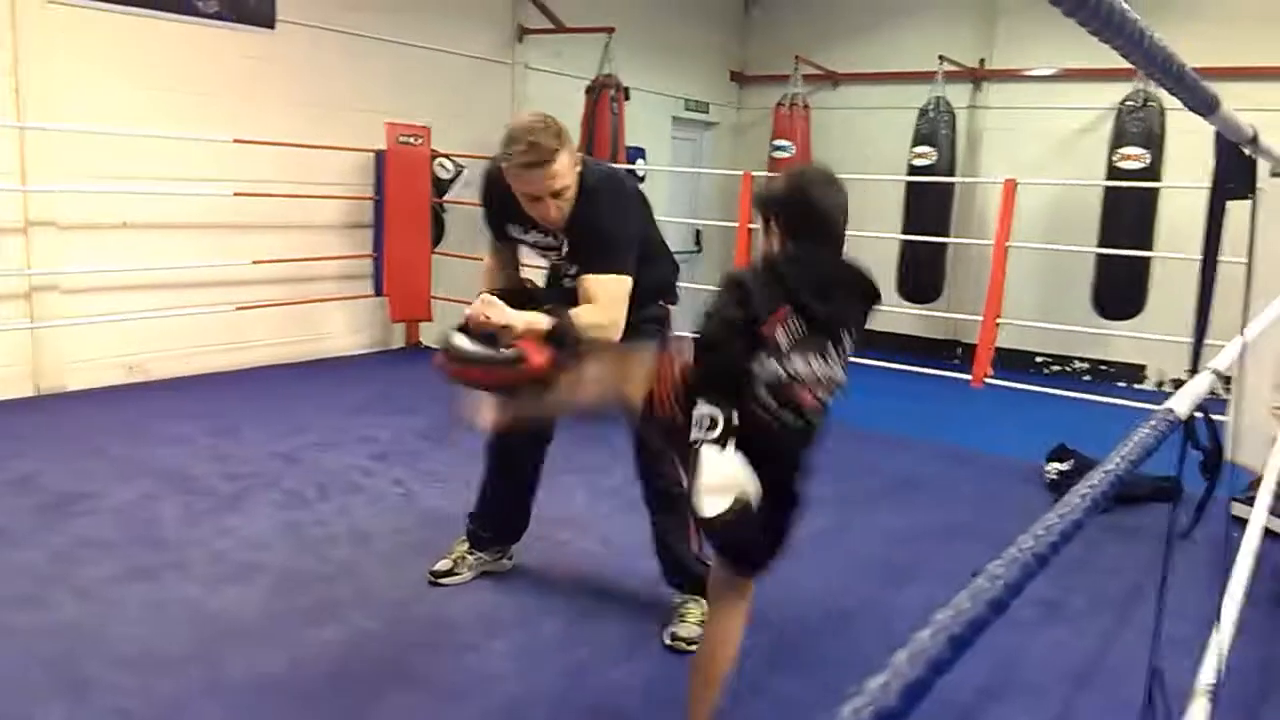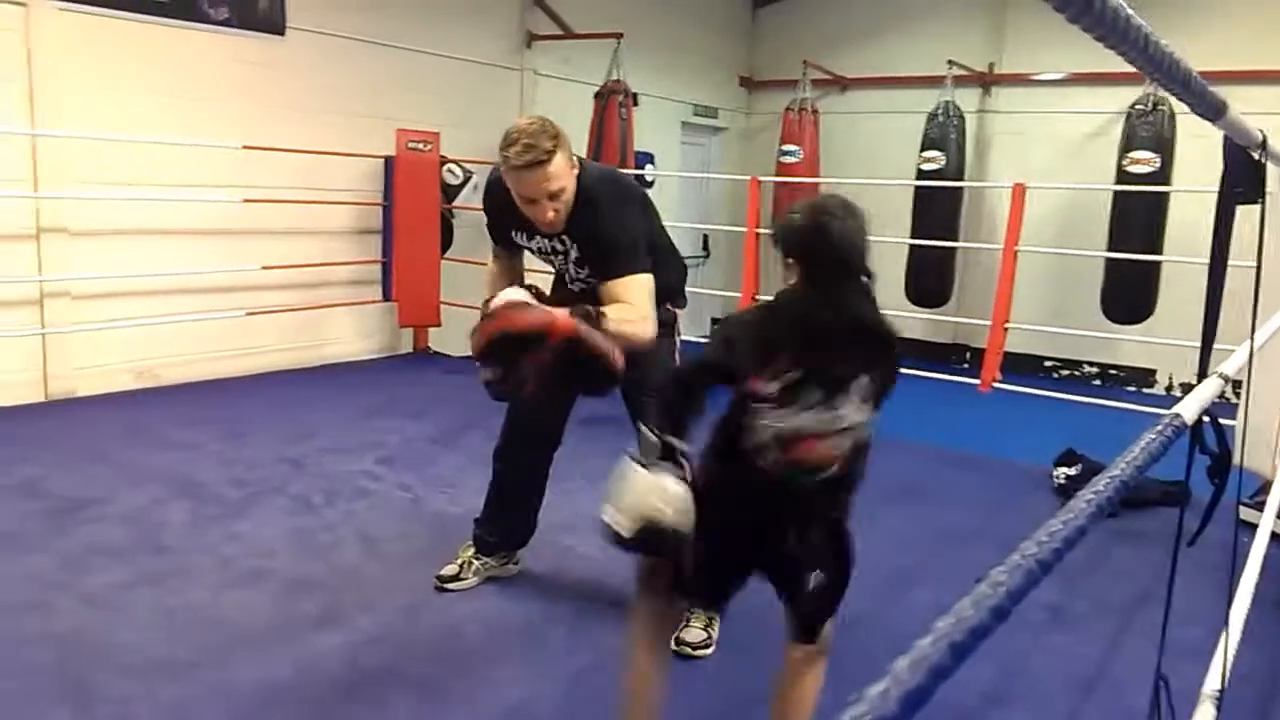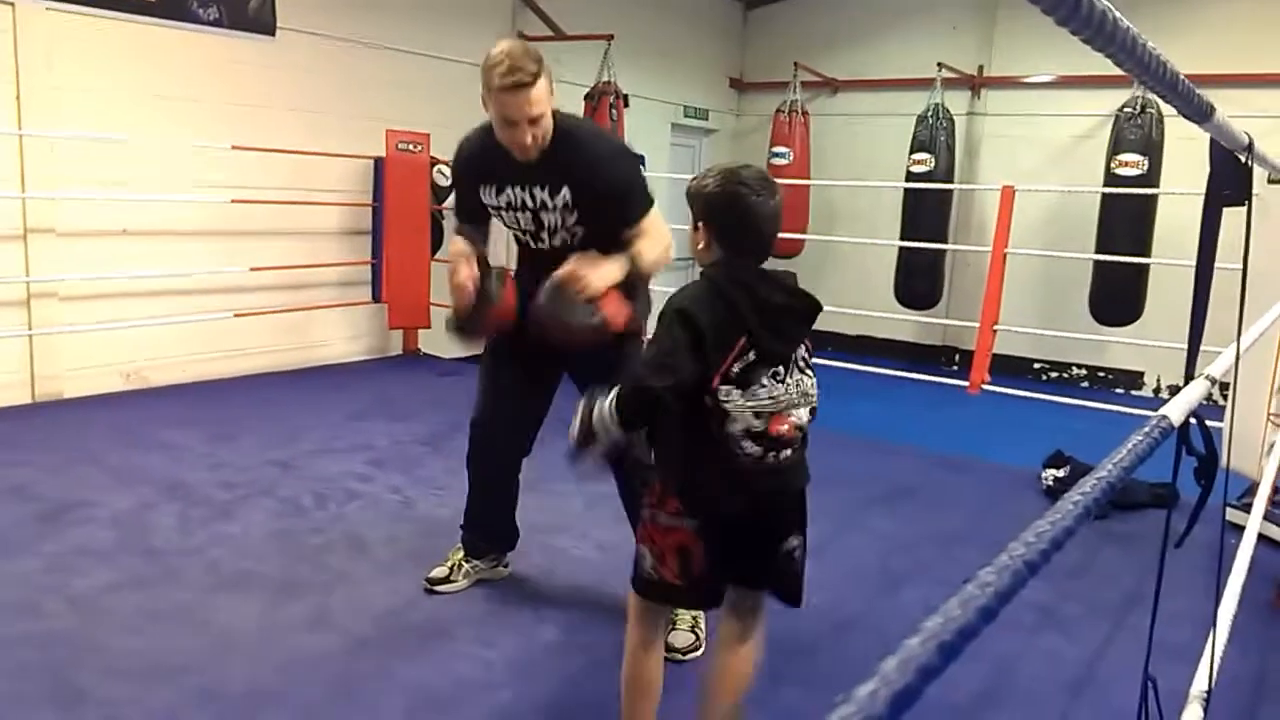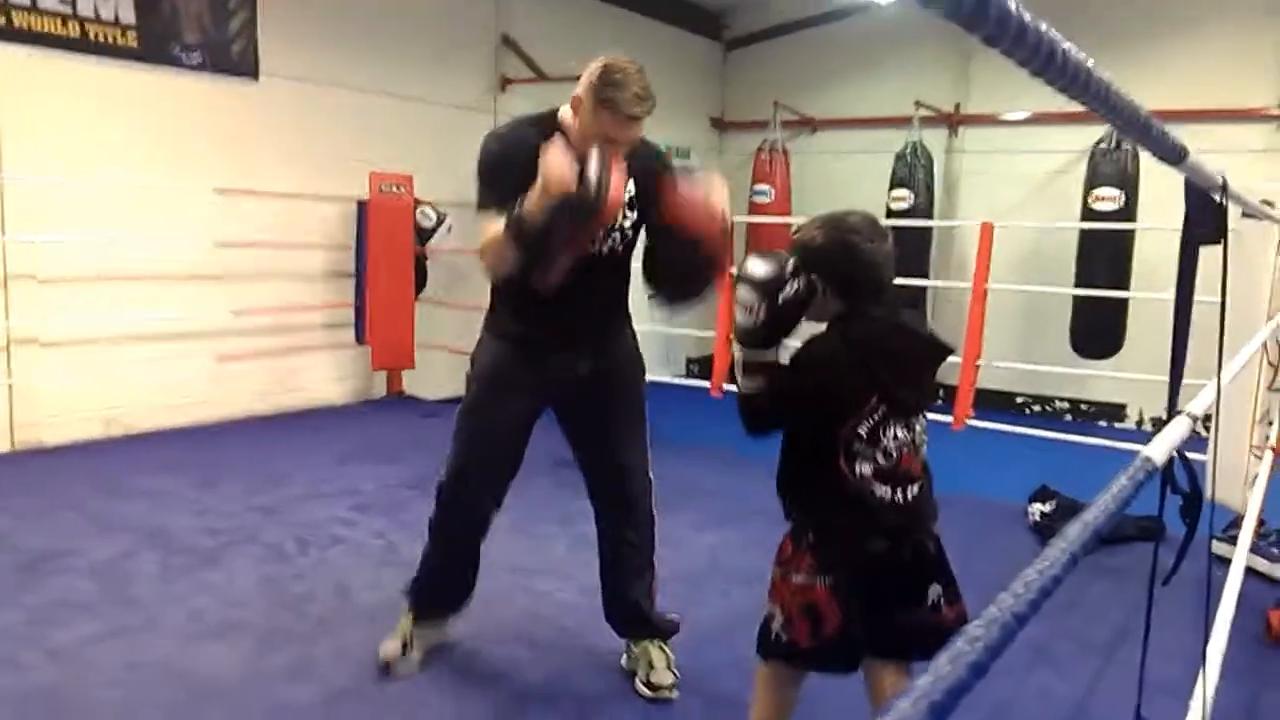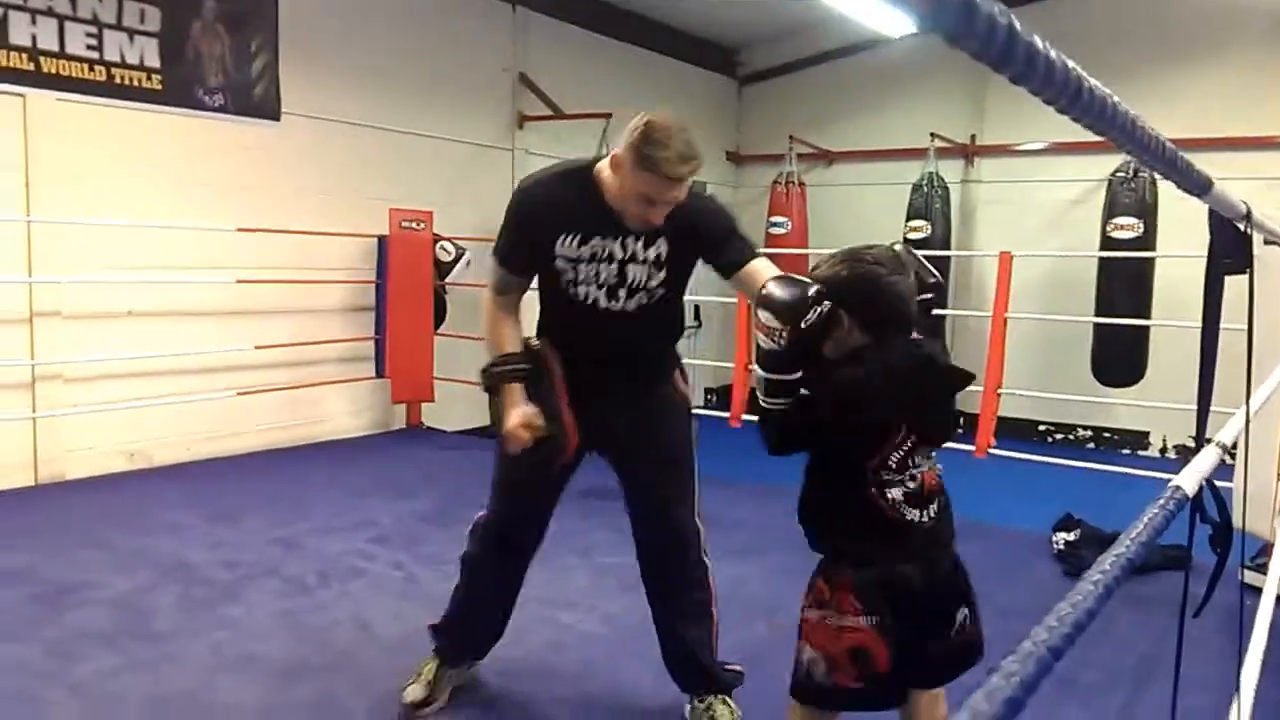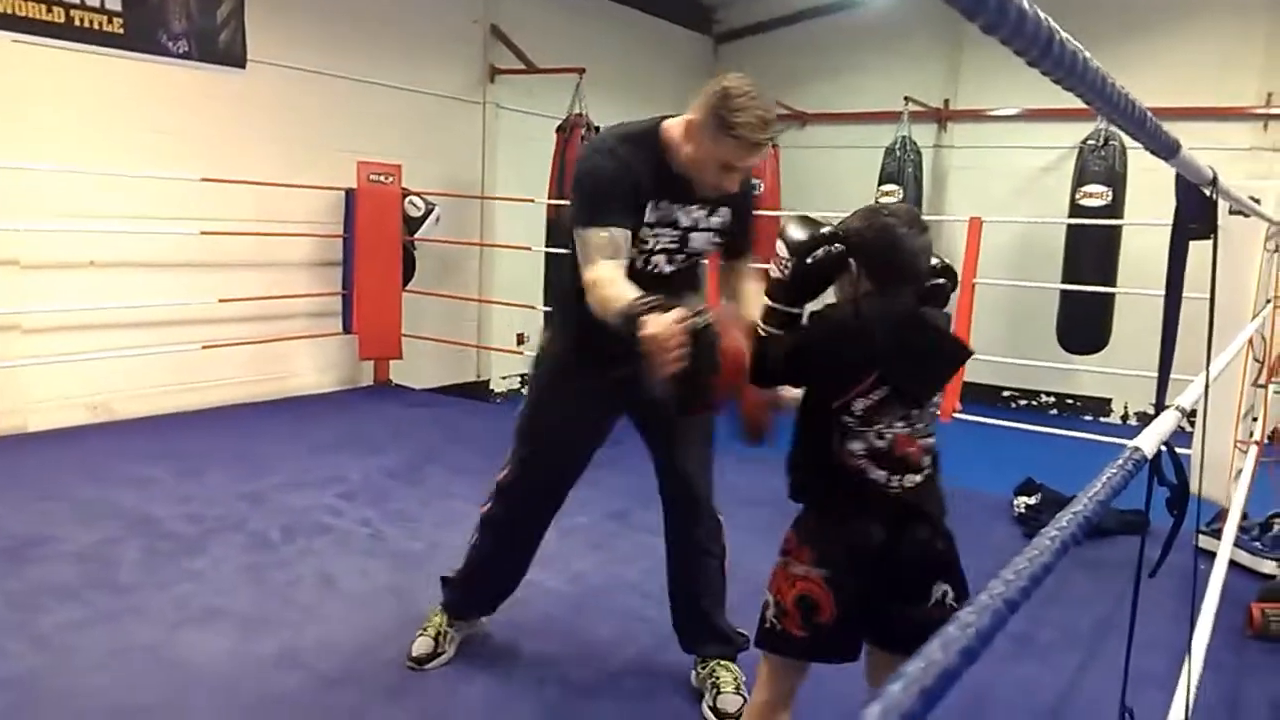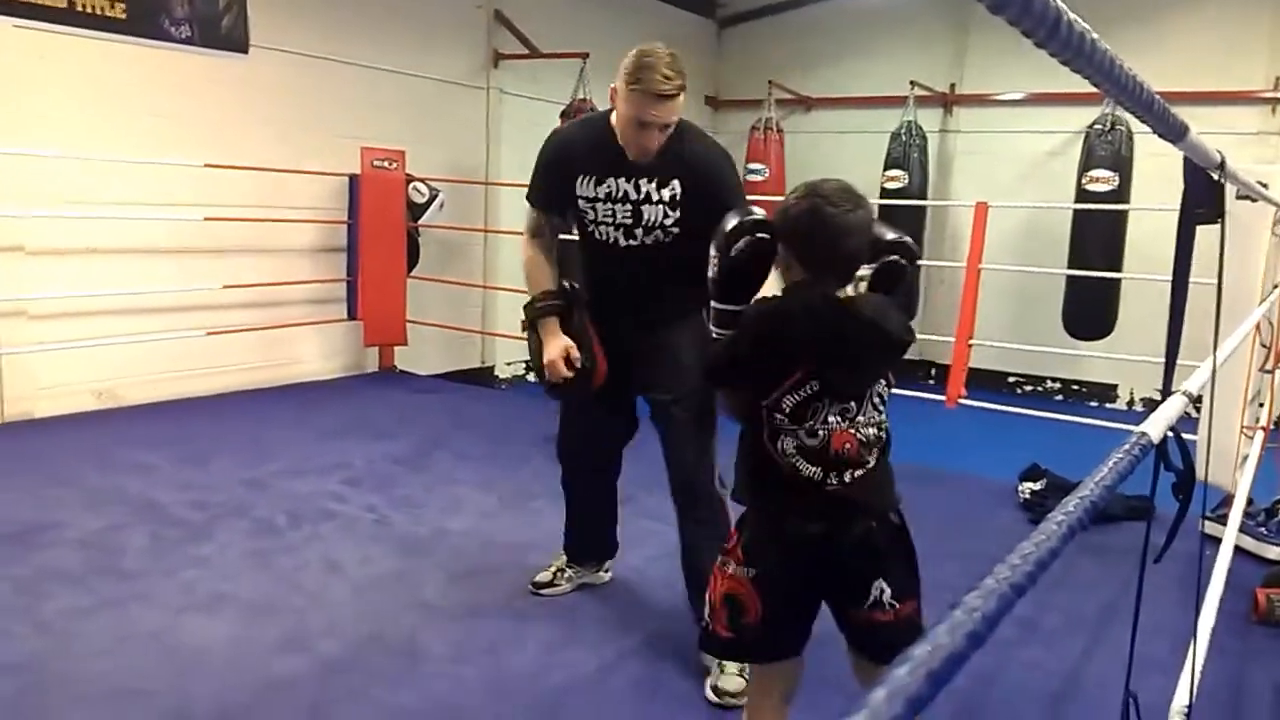
dt=0.7s
person 1, frame 1
left shoulder: (611, 199)
right shoulder: (496, 185)
left elbow: (607, 326)
right elbow: (502, 253)
left wrist: (520, 319)
right wrist: (498, 325)
left hip: (636, 309)
right hip: (564, 297)
left knee: (656, 445)
right knee: (517, 423)
left ankle: (692, 588)
right ankle: (489, 543)
person 1, frame 2
left shoulder: (613, 200)
right shoulder: (499, 193)
left elbow: (636, 325)
right elbow: (506, 260)
left hip: (644, 308)
right hip: (571, 302)
right knee: (525, 427)
right ankle: (495, 547)
person 1, frame 3
left shoulder: (598, 153)
right shoulder: (475, 158)
left elbow: (657, 244)
right elbow: (468, 237)
left wrist: (614, 271)
right wrist: (465, 269)
right hip: (530, 308)
left knee: (634, 451)
right knee: (493, 432)
right ankle: (485, 549)
person 1, frame 4
left shoulder: (647, 163)
right shoulder: (513, 146)
left elbow: (676, 271)
right elbow: (495, 259)
right wrist: (541, 199)
left hip: (604, 350)
right hip: (516, 345)
left knee: (626, 492)
right knee: (468, 485)
left ankle: (643, 634)
right ankle: (429, 611)
person 1, frame 5
left shoulder: (697, 215)
right shoulder: (544, 199)
left elbow: (760, 278)
right elbow: (503, 297)
right wrist: (510, 391)
left hip: (649, 393)
right hip: (555, 387)
left knee: (673, 539)
right knee: (507, 526)
right ankle: (454, 653)
person 1, frame 6
left shoulder: (732, 185)
right shoulder: (612, 163)
left elbow: (739, 272)
right elbow: (601, 274)
right wrist: (646, 322)
left hip: (674, 357)
right hip: (587, 350)
left knee: (692, 501)
right knee: (530, 486)
left ankle: (713, 652)
right ankle: (460, 608)
person 1, frame 7
left shoulder: (703, 160)
right shoulder: (568, 149)
right elbow: (539, 238)
right wrist: (548, 324)
left hip: (676, 328)
right hip: (597, 325)
left knee: (694, 472)
right knee: (583, 450)
right ankle: (588, 555)
person 2, frame 1
left shoulder: (752, 286)
right shoulder: (853, 294)
left elbow: (713, 372)
left wrist: (713, 441)
left hip: (724, 459)
right hip: (774, 474)
right knee: (731, 598)
person 2, frame 2
left shoulder: (761, 326)
right shoulder: (877, 341)
left elbow: (683, 390)
left wrist: (656, 469)
left hip: (726, 500)
right hip: (823, 519)
left knee: (656, 592)
right knee: (809, 645)
person 2, frame 3
left shoulder: (693, 307)
right shoulder: (789, 302)
left elbow: (646, 398)
left wrist: (597, 417)
left hip: (697, 496)
right hip: (777, 494)
left knee: (646, 623)
right knee: (744, 623)
person 2, frame 4
left shoulder: (825, 359)
right shoulder: (910, 343)
left elbow: (758, 415)
left wrist: (757, 338)
left hip: (830, 546)
right hip: (906, 539)
left knee: (777, 675)
right knee: (887, 666)
person 2, frame 5
left shoulder: (848, 387)
right shoulder: (928, 366)
left elbow: (780, 436)
left wrist: (778, 358)
left hip: (860, 577)
right hip: (929, 564)
person 2, frame 6
left shoulder: (839, 329)
right shoulder: (935, 338)
left elbow: (766, 369)
left wrist: (785, 291)
right wrist: (926, 299)
left hip: (837, 535)
right hip: (917, 535)
person 2, frame 7
left shoulder: (767, 324)
right shoulder: (884, 321)
left elbow: (719, 374)
left wrist: (728, 290)
right wrist: (888, 275)
left hip: (780, 533)
right hip: (868, 530)
